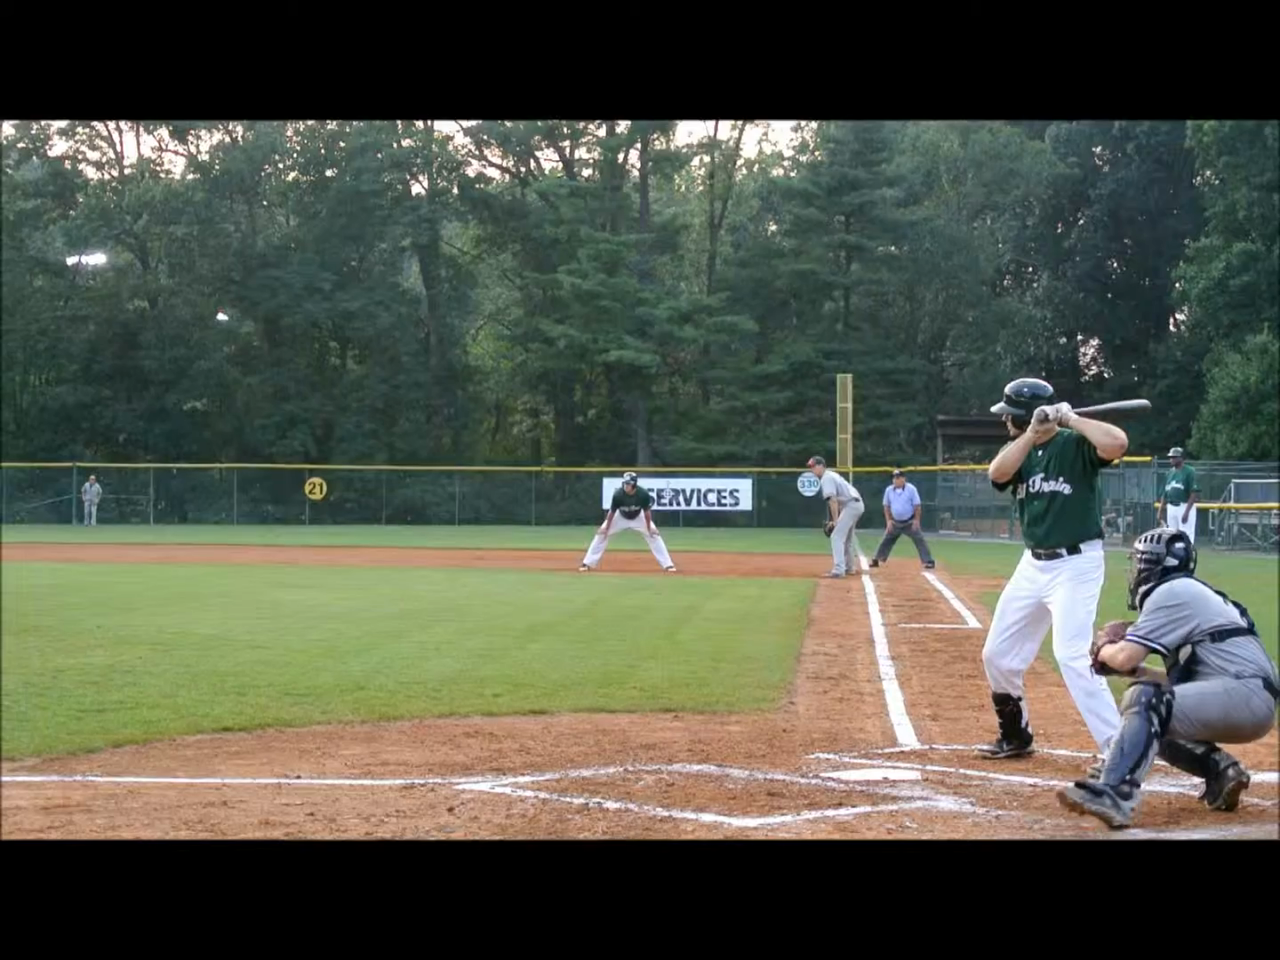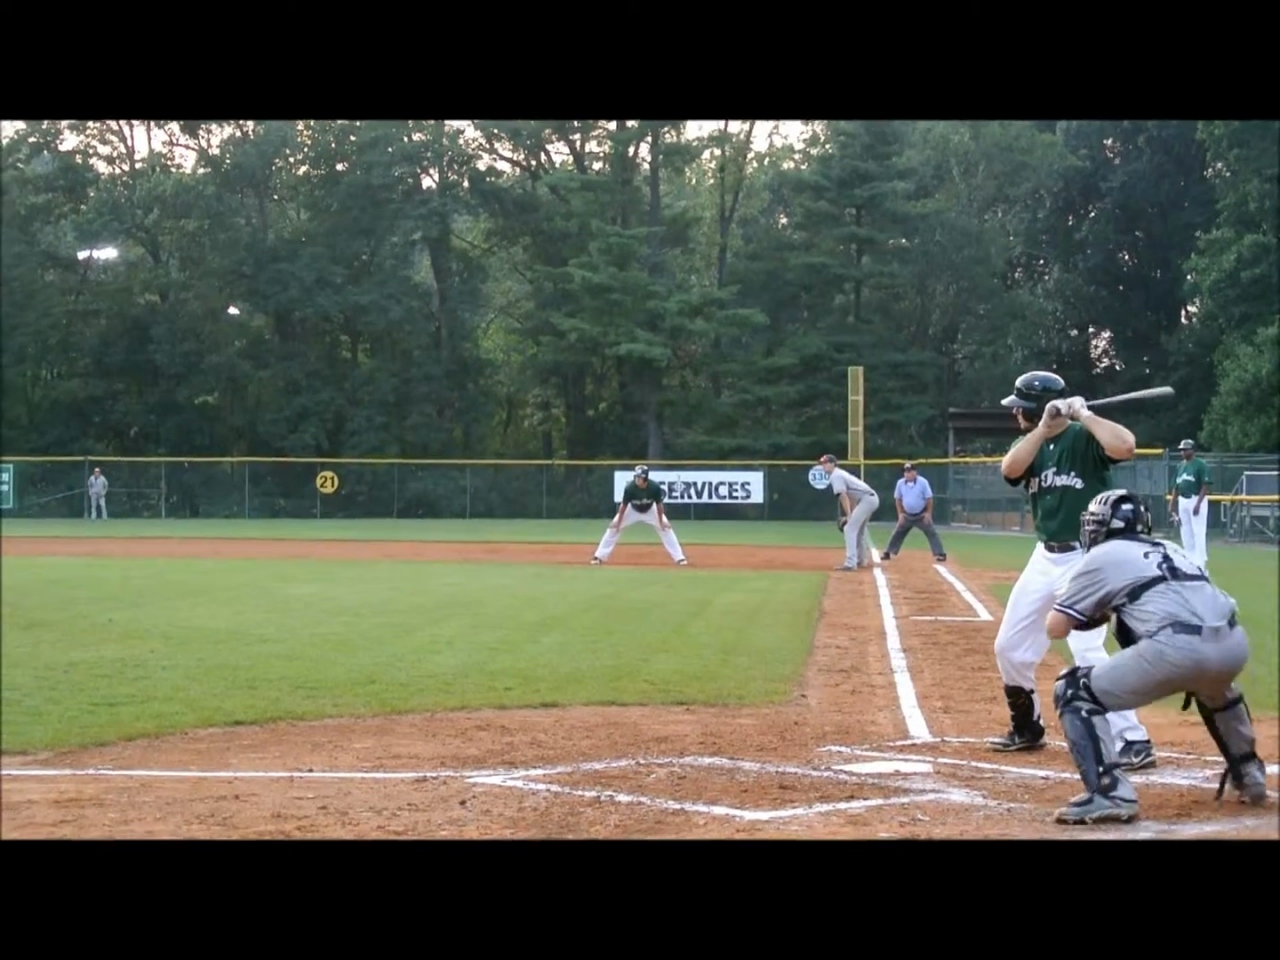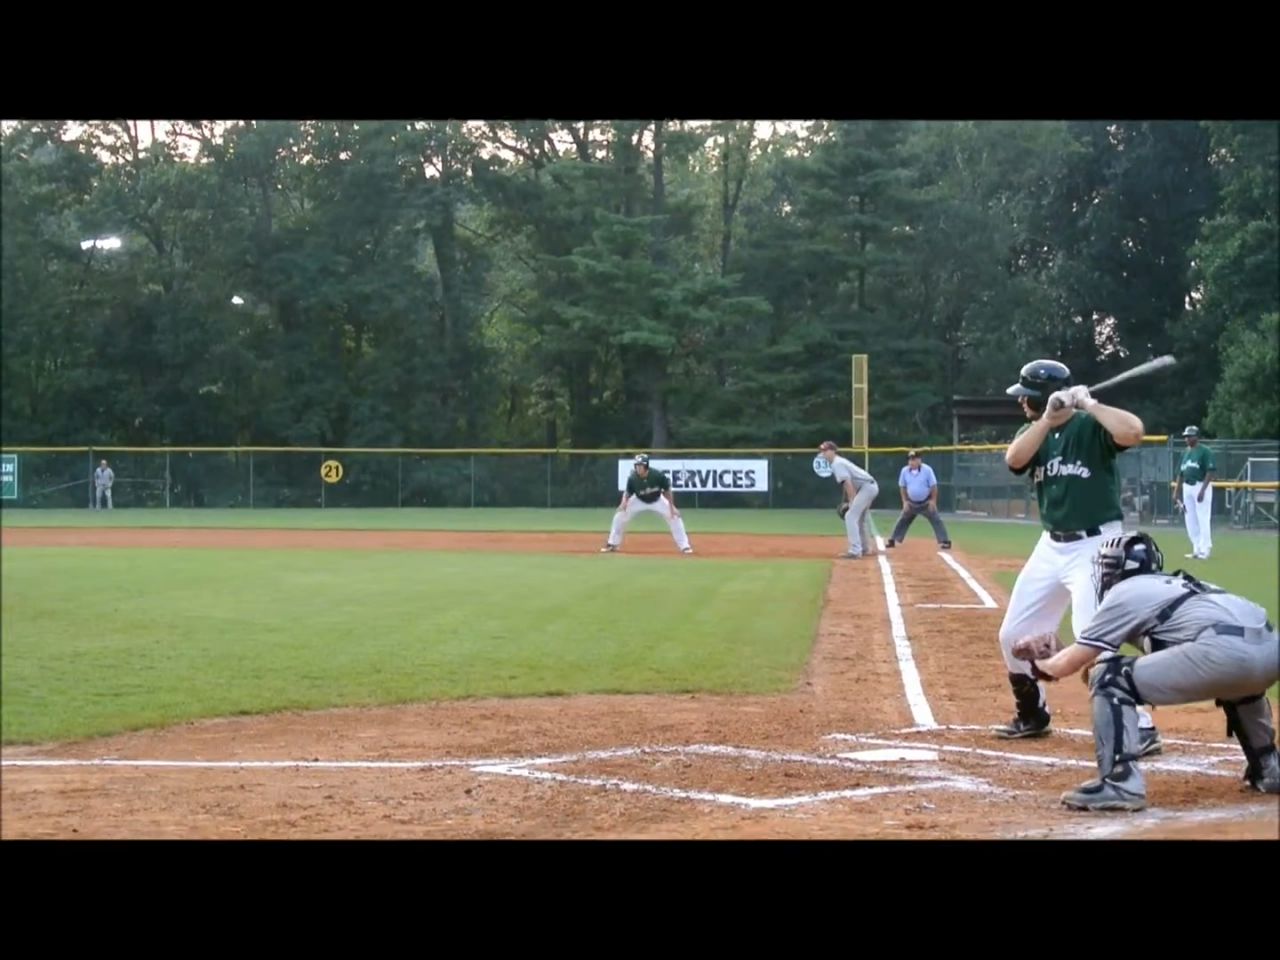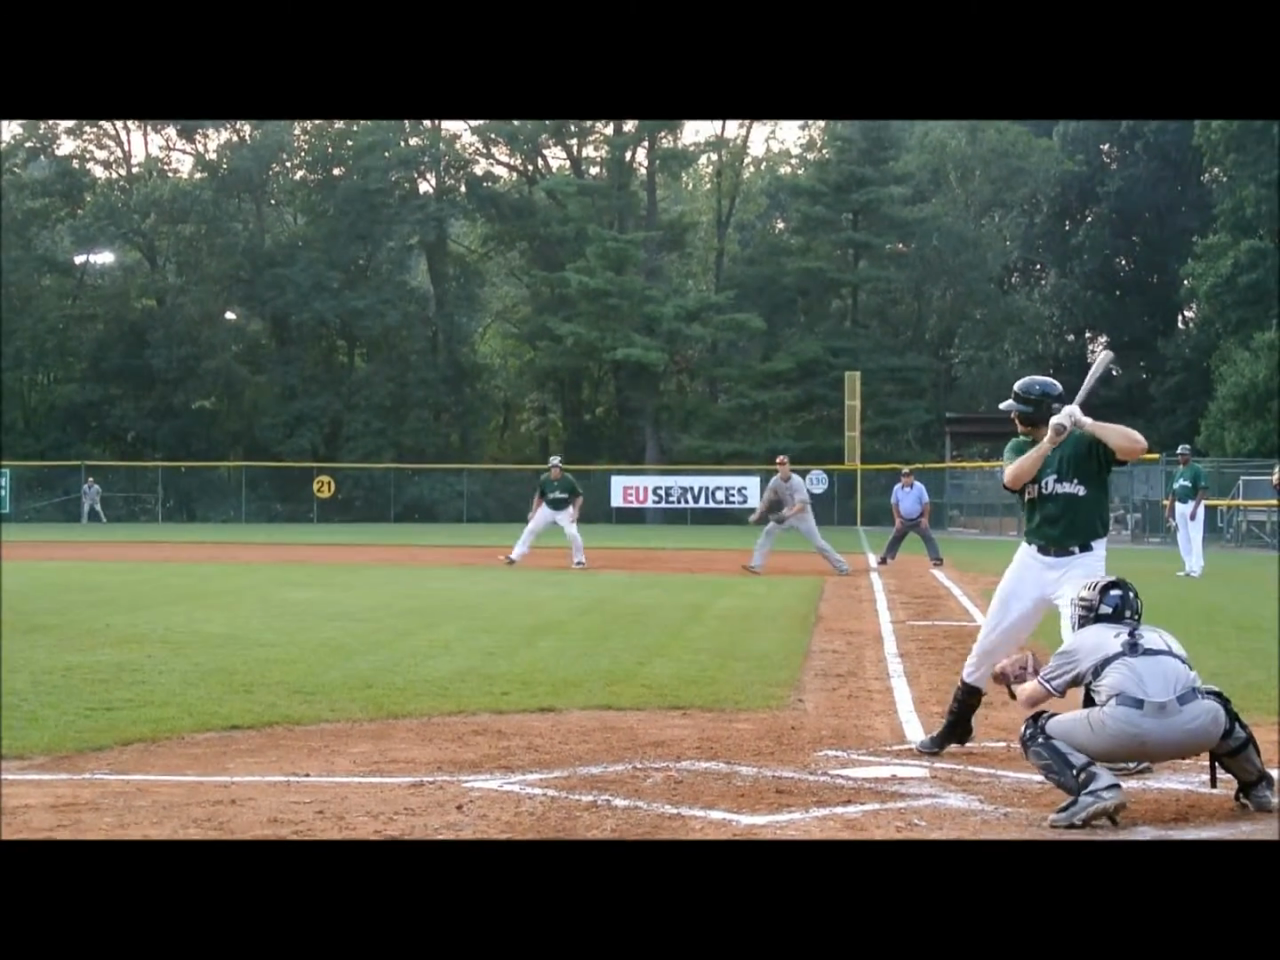
dt=0.7s
person 1, frame 1
left shoulder: (1076, 443)
right shoulder: (1019, 447)
left elbow: (1117, 442)
right elbow: (997, 474)
left wrist: (1070, 418)
right wrist: (1033, 433)
left hip: (1076, 565)
right hip: (1033, 565)
left knee: (1071, 655)
right knee: (998, 654)
right ankle: (1015, 734)
person 1, frame 2
left shoulder: (1086, 437)
right shoulder: (1030, 442)
left elbow: (1125, 446)
right elbow: (1010, 469)
left wrist: (1081, 413)
right wrist: (1045, 427)
left hip: (1088, 558)
right hip: (1045, 558)
left knee: (1086, 650)
right knee: (1010, 646)
left ankle: (1134, 741)
right ankle: (1027, 727)
person 1, frame 3
left shoulder: (1091, 425)
right shoulder: (1033, 430)
left elbow: (1133, 431)
right elbow: (1014, 459)
left wrist: (1087, 403)
right wrist: (1049, 417)
left hip: (1095, 547)
right hip: (1051, 547)
right knee: (1014, 635)
left ankle: (1141, 728)
right ankle: (1033, 715)
person 1, frame 4
left shoulder: (1086, 444)
right shoulder: (1019, 448)
left elbow: (1137, 447)
right elbow: (1013, 478)
left wrist: (1086, 423)
right wrist: (1049, 441)
left hip: (1079, 563)
right hip: (1032, 561)
right knee: (990, 645)
right ankle: (955, 726)
person 2, frame 1
left shoulder: (1172, 591)
right shoulder: (1190, 594)
left elbow: (1125, 658)
right elbow: (1182, 682)
left wrist: (1103, 649)
right wrist: (1136, 672)
left hip: (1247, 698)
right hip: (1250, 705)
left knee: (1144, 700)
right knee: (1150, 726)
left ankle: (1114, 794)
right ankle: (1220, 771)
person 2, frame 2
left shoulder: (1100, 557)
right shoulder: (1167, 550)
left elbow: (1054, 627)
left wrist: (1090, 611)
left hip: (1179, 647)
right hip: (1234, 642)
left knee: (1072, 691)
right knee: (1212, 688)
left ankle: (1110, 794)
right ankle: (1249, 774)
person 2, frame 3
left shoulder: (1124, 593)
right shoulder: (1177, 584)
left elbow: (1066, 666)
left wrist: (1040, 662)
left hip: (1225, 651)
left knee: (1110, 680)
left ankle: (1120, 785)
person 2, frame 4
left shoulder: (1082, 640)
right shoulder: (1162, 636)
left elbow: (1029, 699)
left wrist: (1016, 685)
left hip: (1129, 725)
right hip: (1194, 725)
left knee: (1035, 732)
right knee: (1216, 706)
left ankle: (1096, 789)
right ankle: (1257, 787)
